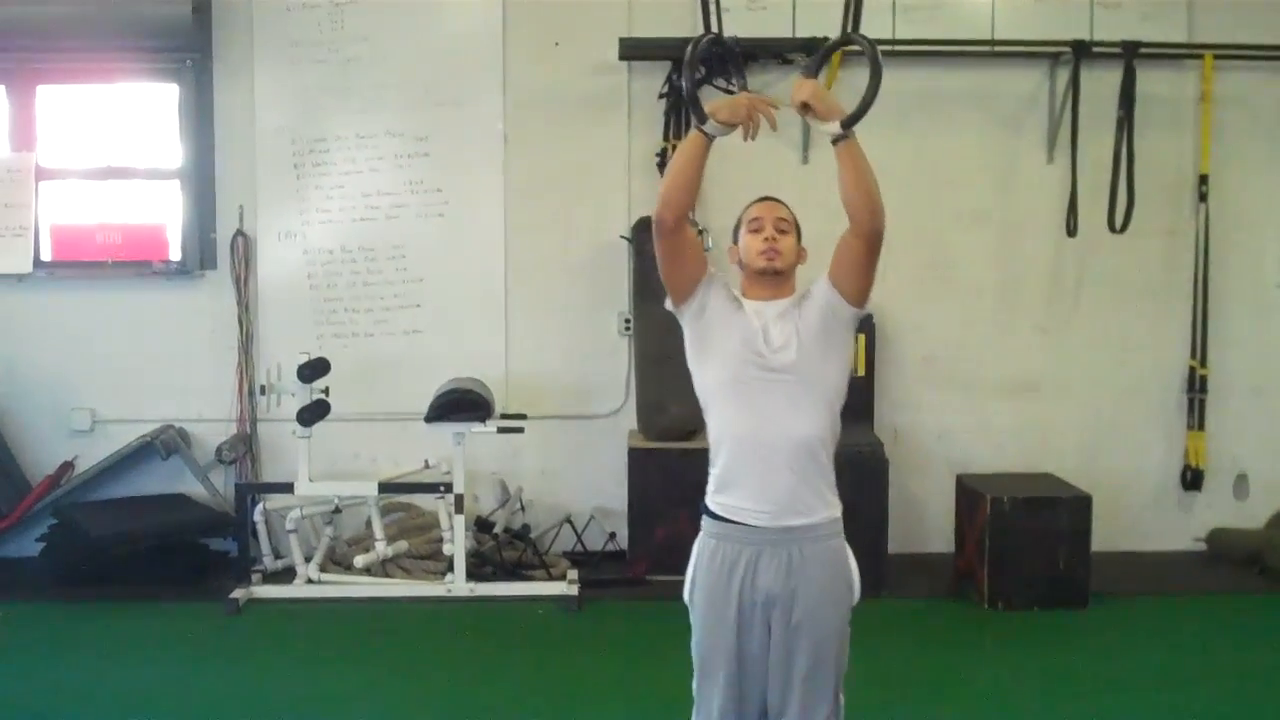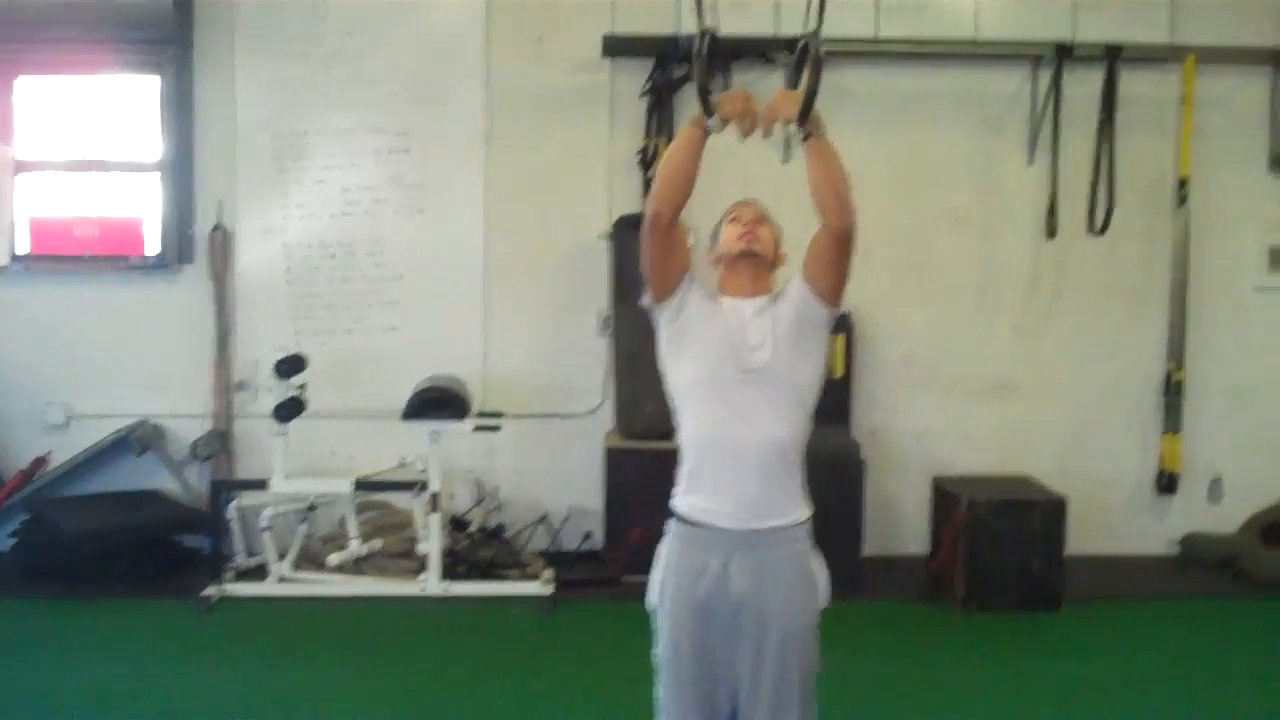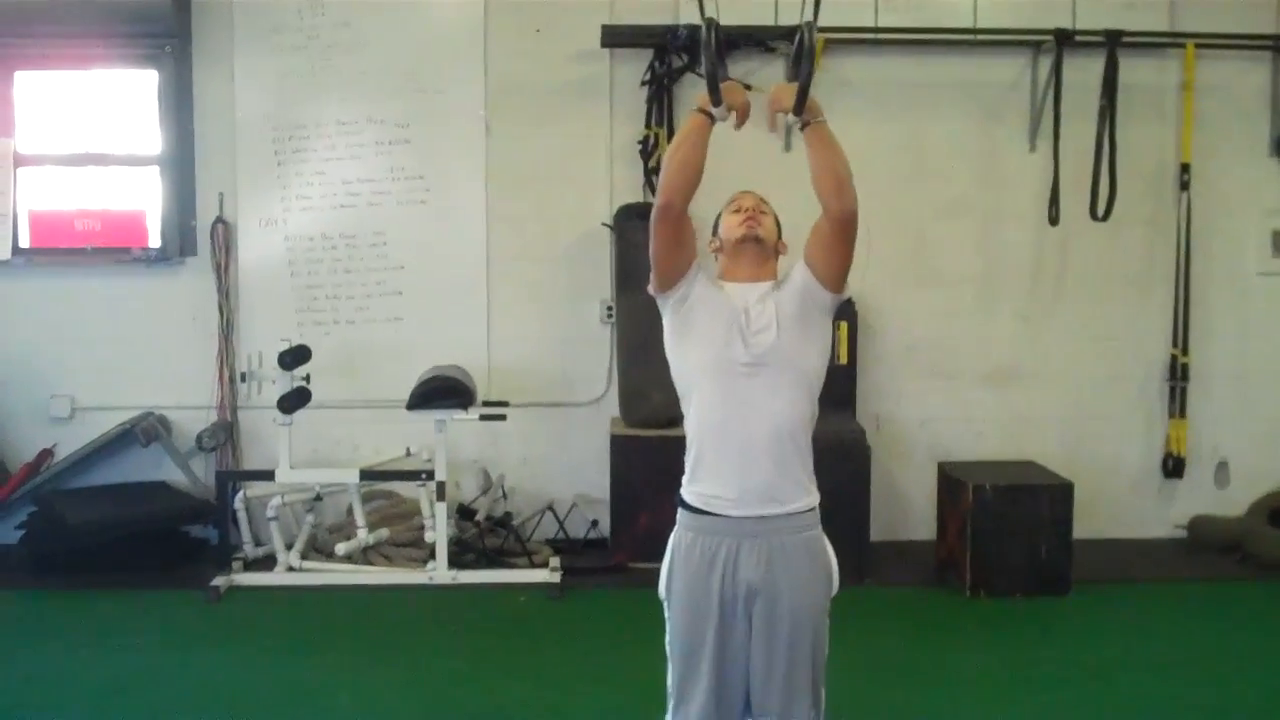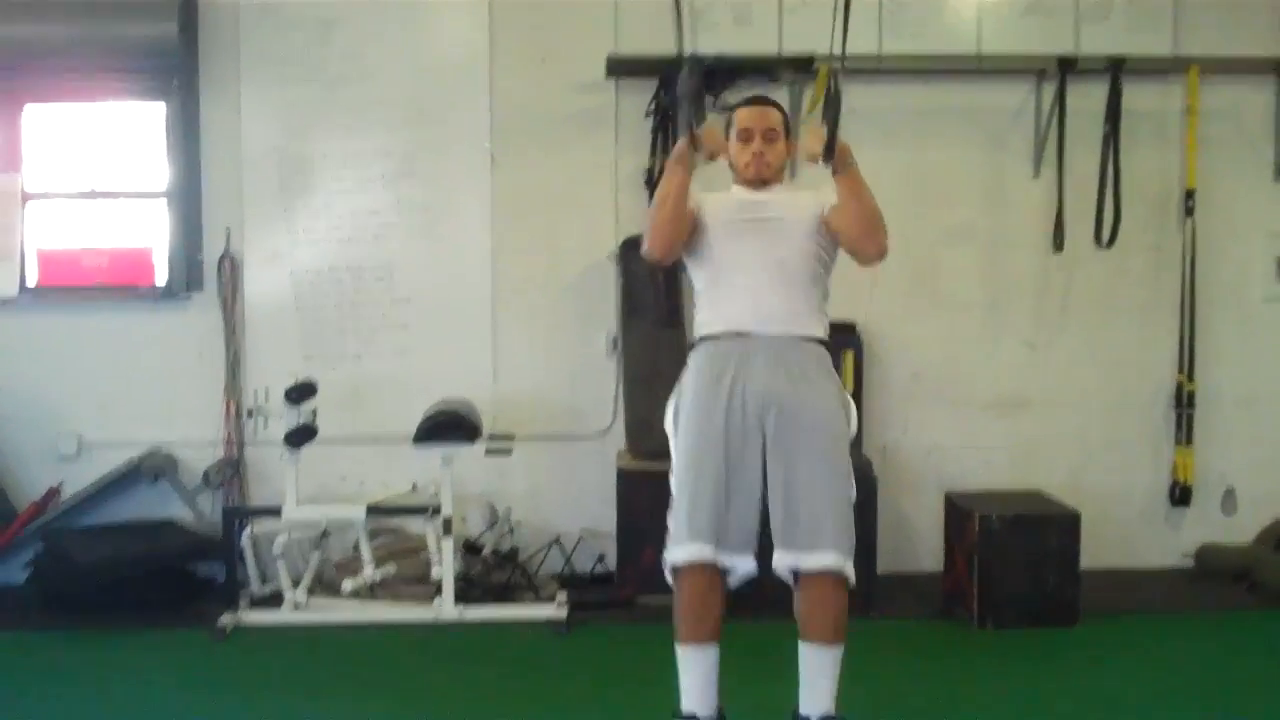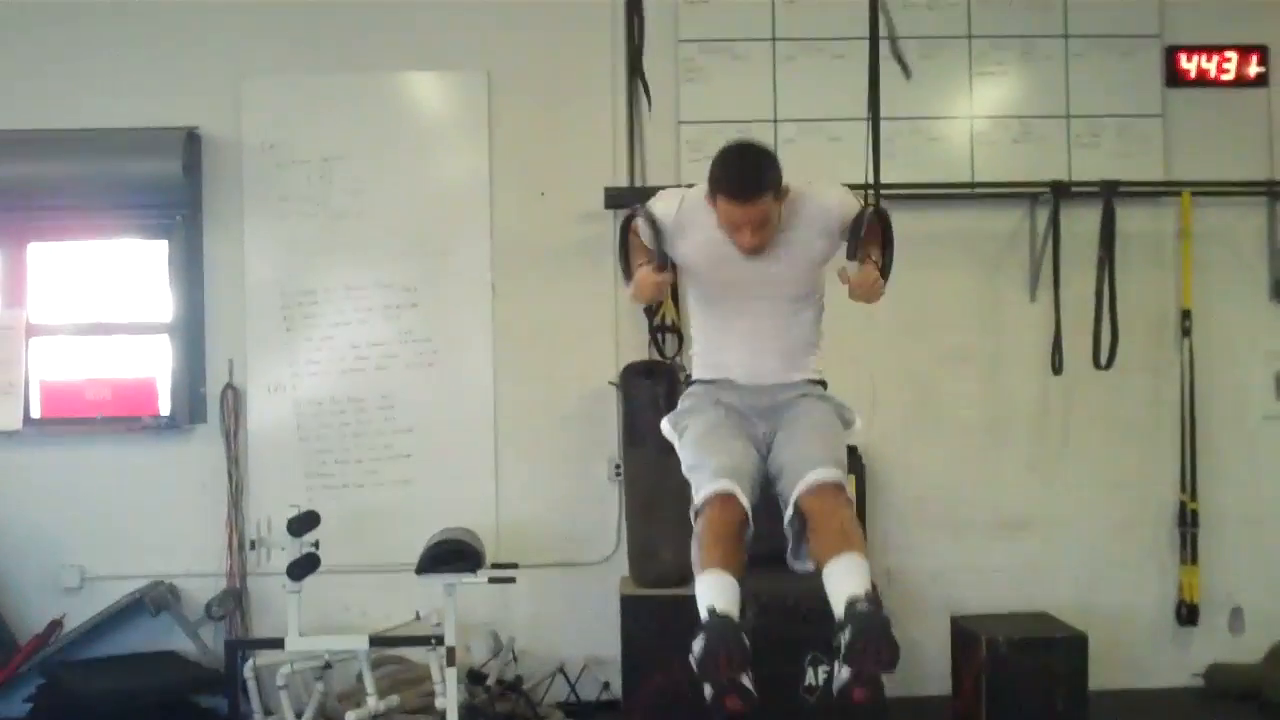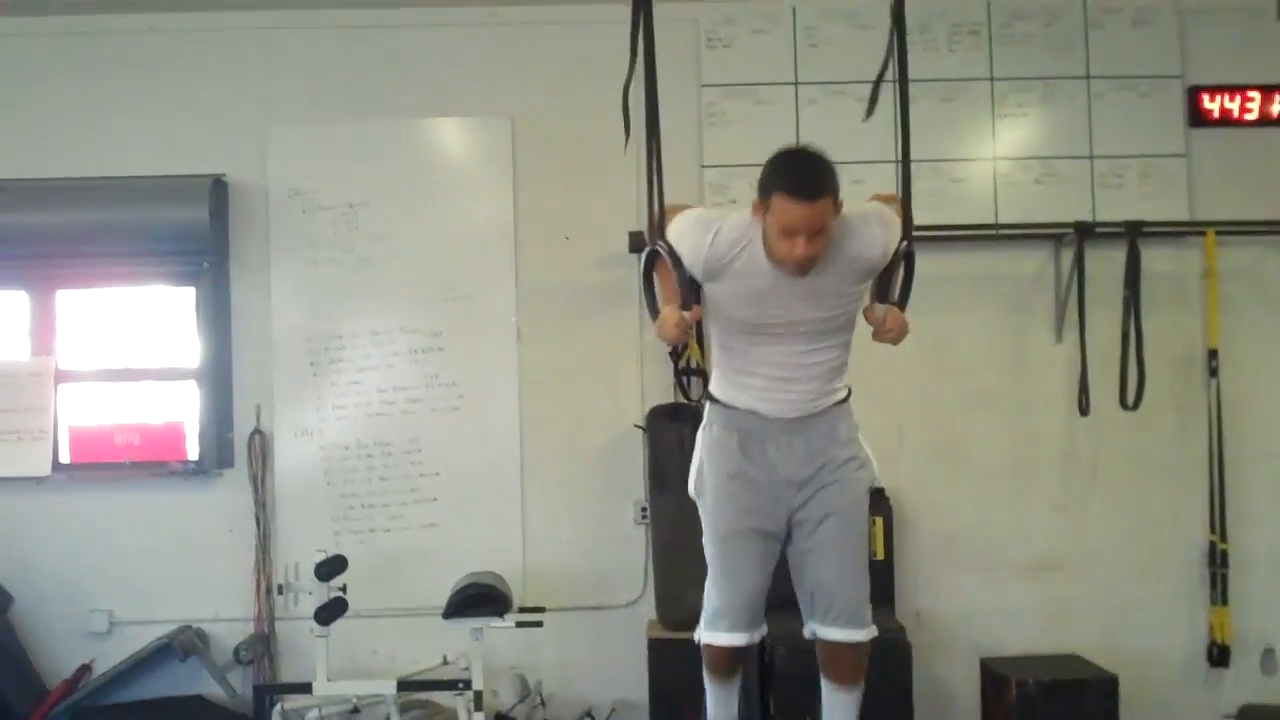
dt=0.5s
person 1, frame 1
left shoulder: (827, 313)
right shoulder: (706, 311)
left elbow: (869, 225)
right elbow: (667, 218)
left wrist: (840, 126)
right wrist: (709, 125)
left hip: (813, 543)
right hip: (729, 541)
person 1, frame 2
left shoulder: (802, 312)
right shoulder: (684, 310)
left elbow: (839, 224)
right elbow: (659, 214)
left wrist: (811, 127)
right wrist: (704, 121)
left hip: (779, 545)
right hip: (695, 543)
person 1, frame 3
left shoulder: (806, 299)
right shoulder: (687, 297)
left elbow: (842, 208)
right elbow: (669, 201)
left wrist: (810, 116)
right wrist: (705, 110)
left hip: (790, 534)
right hip: (706, 533)
person 1, frame 4
left shoulder: (815, 208)
right shoulder: (703, 209)
left elbow: (872, 247)
right elbow: (658, 247)
left wrist: (840, 160)
right wrist: (683, 158)
left hip: (803, 373)
right hip: (718, 371)
left knee: (821, 557)
right knee: (698, 552)
person 1, frame 5
left shoulder: (825, 210)
right shoulder: (675, 214)
right elbow: (635, 228)
left wrist: (870, 266)
right wrist: (643, 273)
left hip: (799, 397)
right hip: (716, 397)
left knee: (822, 492)
right knee: (721, 499)
left ankle: (862, 630)
right ankle: (721, 639)
person 1, frame 6
left shoulder: (868, 241)
right shoulder: (710, 242)
left elbow: (892, 203)
right elbow: (665, 224)
left wrist: (885, 309)
right wrist: (669, 306)
left hip: (827, 432)
right hip: (739, 430)
left knee: (845, 613)
right knee: (732, 613)
